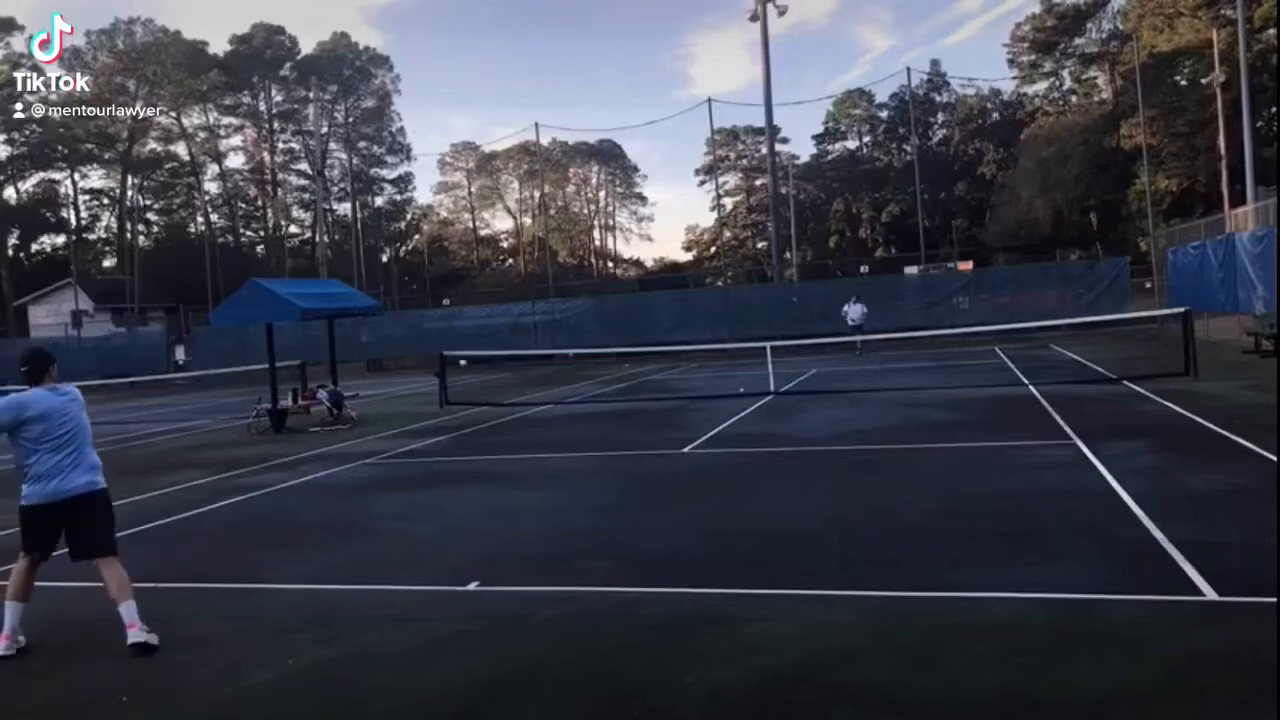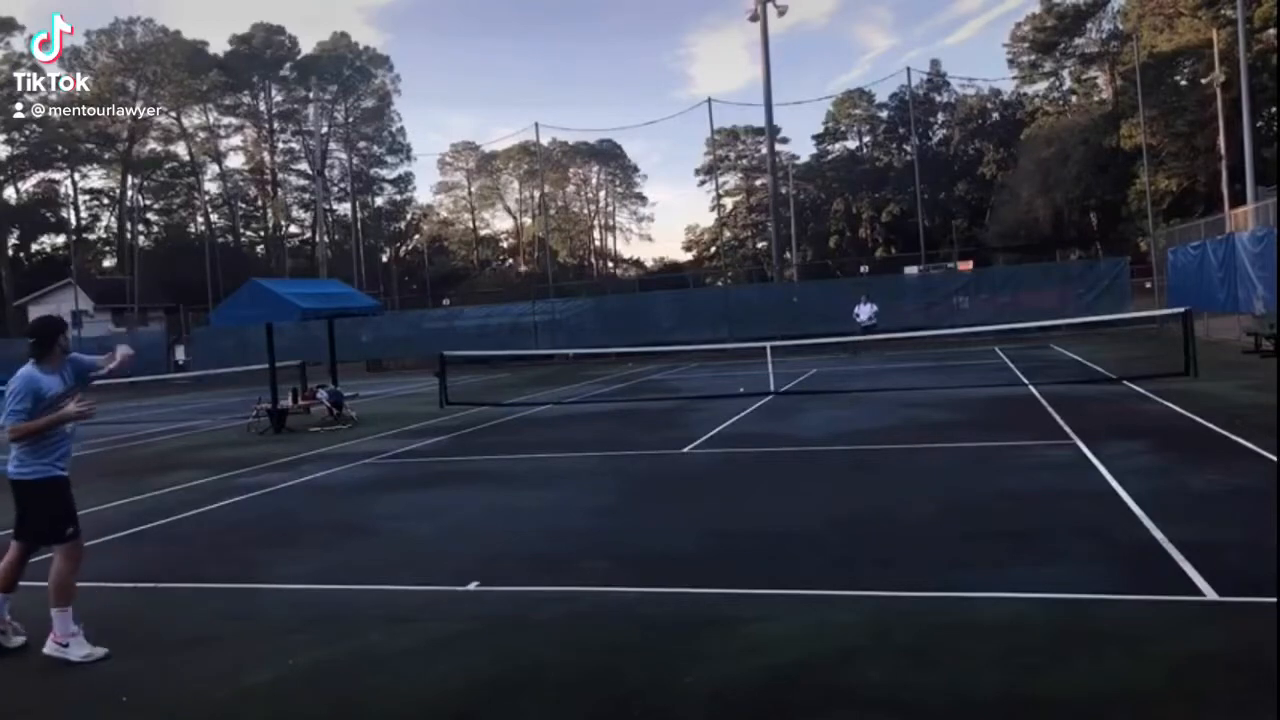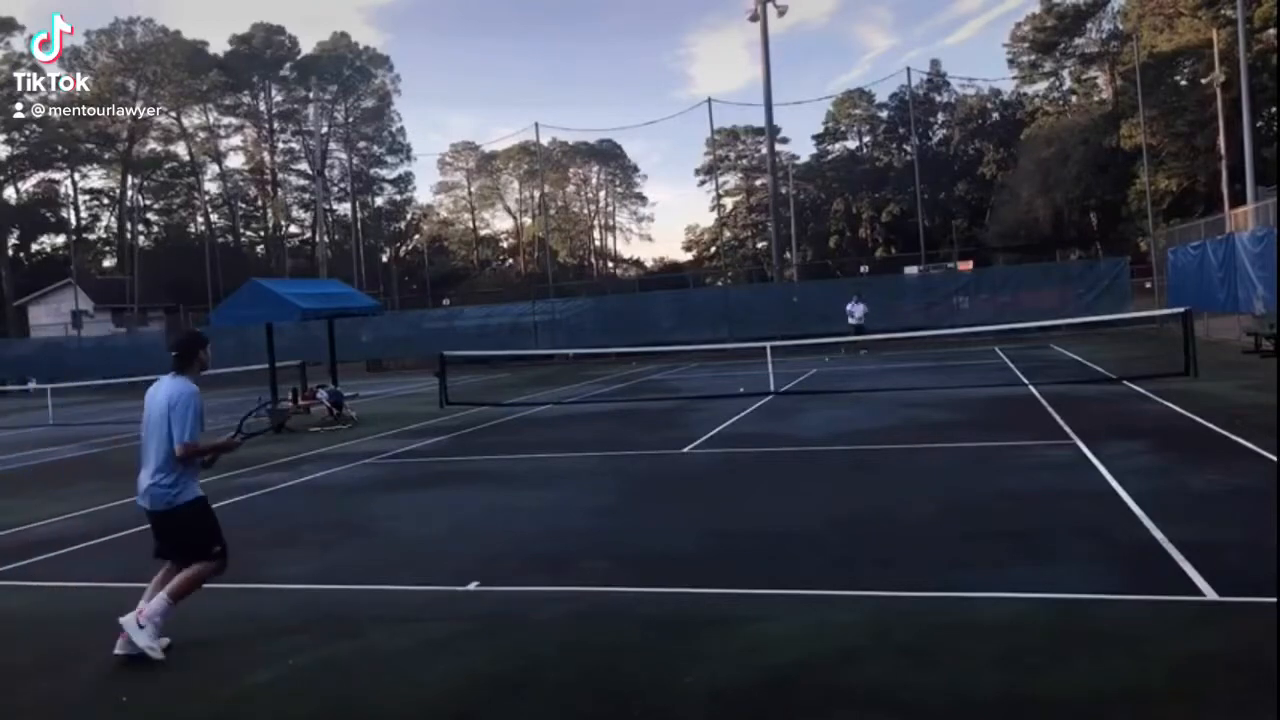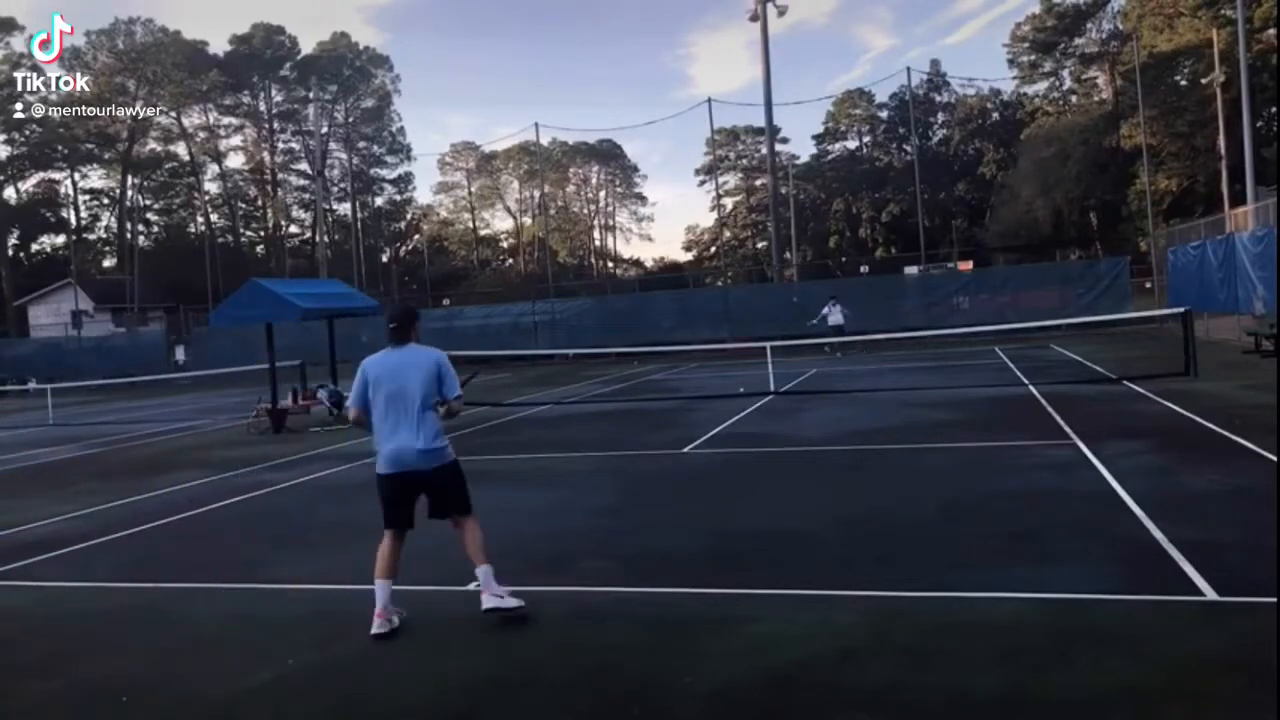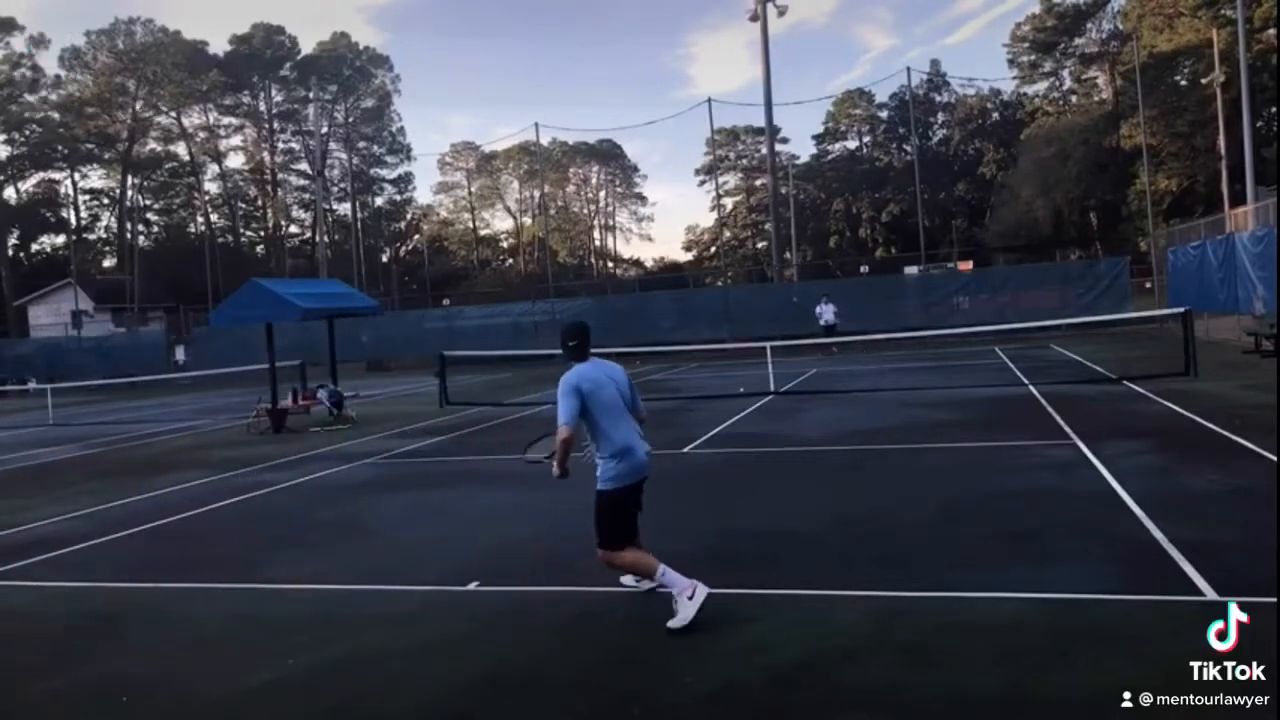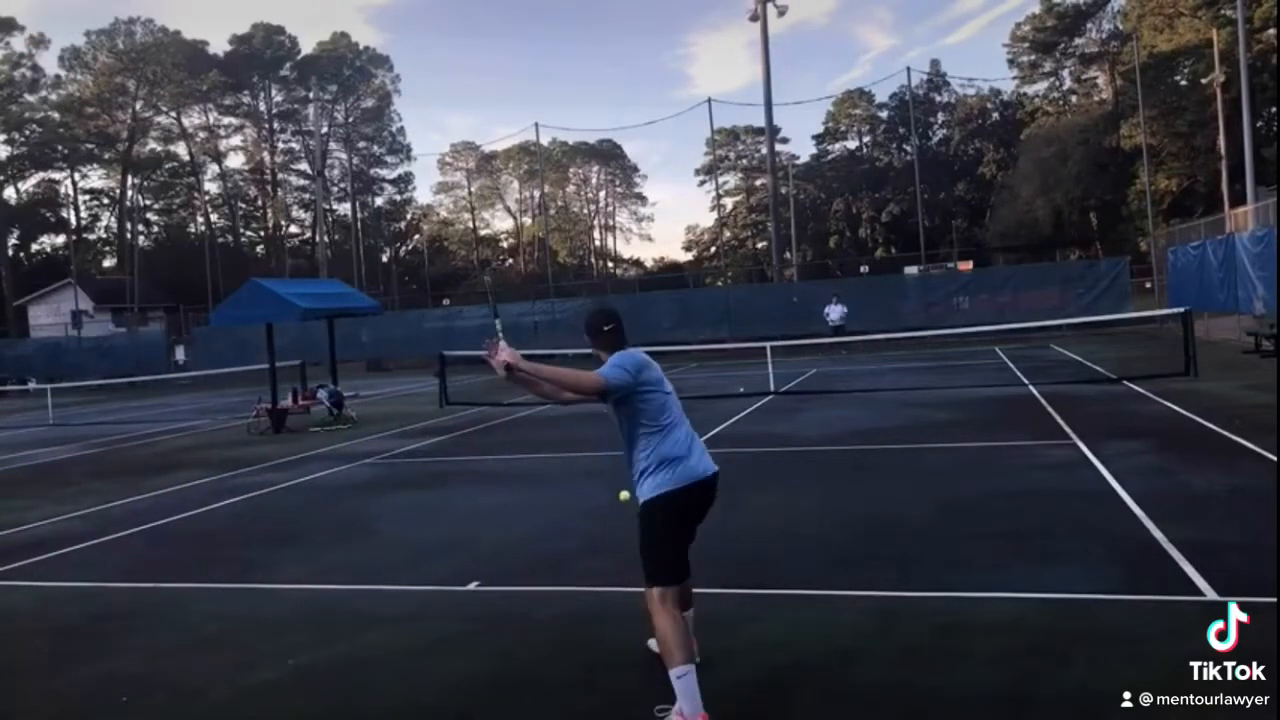
dt=0.7s
person 1, frame 1
right shoulder: (74, 395)
left hip: (39, 496)
right hip: (89, 490)
left knee: (28, 559)
right knee: (108, 560)
right ankle: (134, 627)
person 1, frame 2
left shoulder: (70, 365)
left elbow: (108, 361)
left wrist: (119, 356)
right wrist: (62, 416)
left hip: (45, 473)
right hip: (38, 476)
right knee: (69, 548)
right ankle: (63, 637)
person 1, frame 3
left shoulder: (159, 387)
right shoulder: (188, 393)
right elbow: (183, 450)
left wrist: (201, 451)
right wrist: (221, 445)
left hip: (154, 492)
right hip: (178, 494)
left knee: (178, 563)
right knee: (212, 563)
left ankle: (135, 637)
right ankle: (143, 618)
person 1, frame 4
left shoulder: (369, 365)
right shoulder: (435, 358)
left elbow: (355, 416)
right elbow: (454, 407)
left hip: (392, 461)
right hip: (434, 456)
left knee: (393, 534)
right knee: (465, 520)
left ankle: (382, 614)
right ankle: (490, 592)
person 1, frame 5
left shoulder: (570, 381)
right shoulder: (616, 370)
left elbow: (565, 436)
left wrist: (559, 466)
left hip: (617, 471)
right hip: (637, 462)
left knee: (610, 553)
left ankle: (687, 589)
right ankle: (643, 572)
person 1, frame 6
left shoulder: (630, 362)
right shoulder: (628, 364)
left elbow: (586, 385)
right elbow: (566, 394)
left wrist: (522, 364)
right wrist: (515, 372)
left hip: (670, 484)
right hip: (696, 477)
left knee: (661, 594)
right knee: (667, 563)
right ankle: (684, 646)
